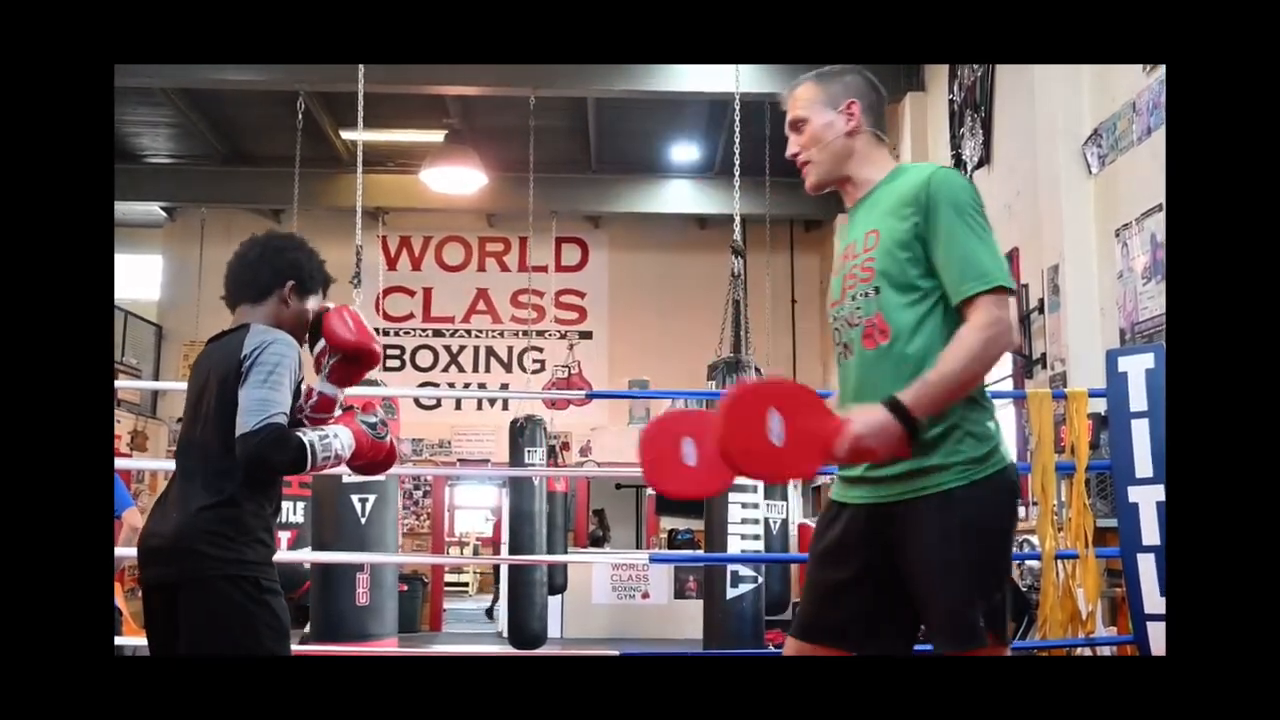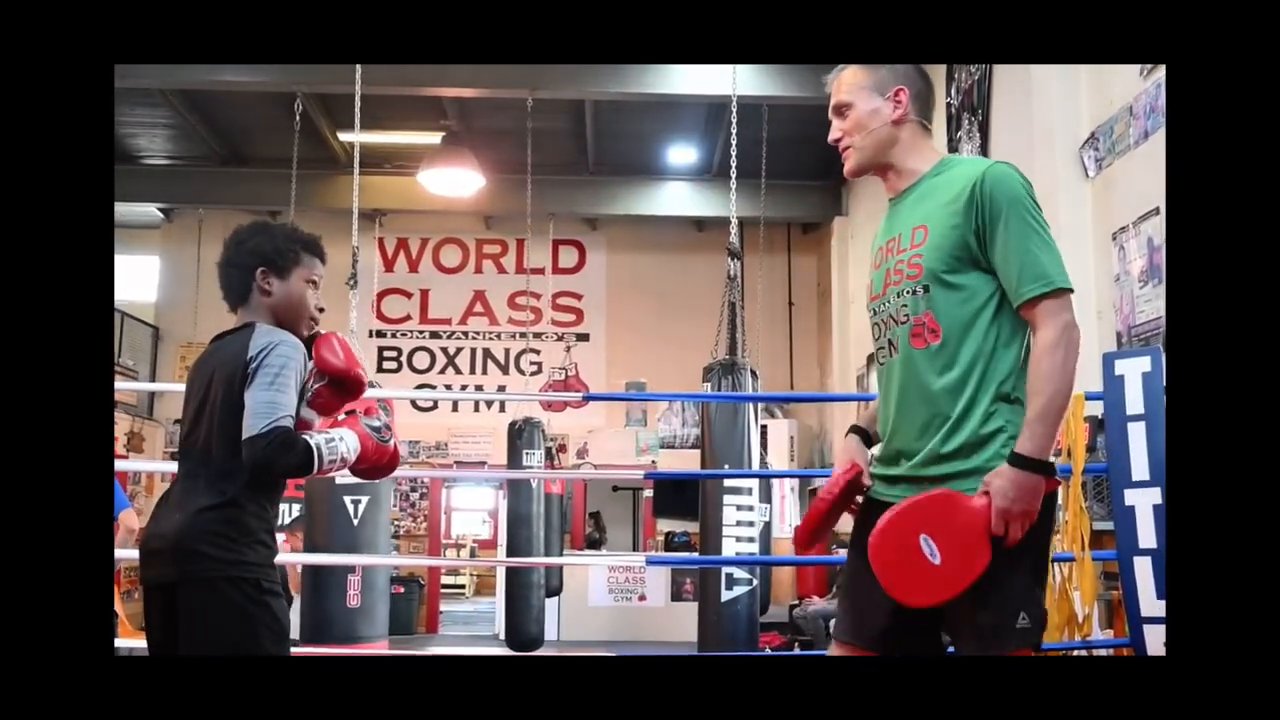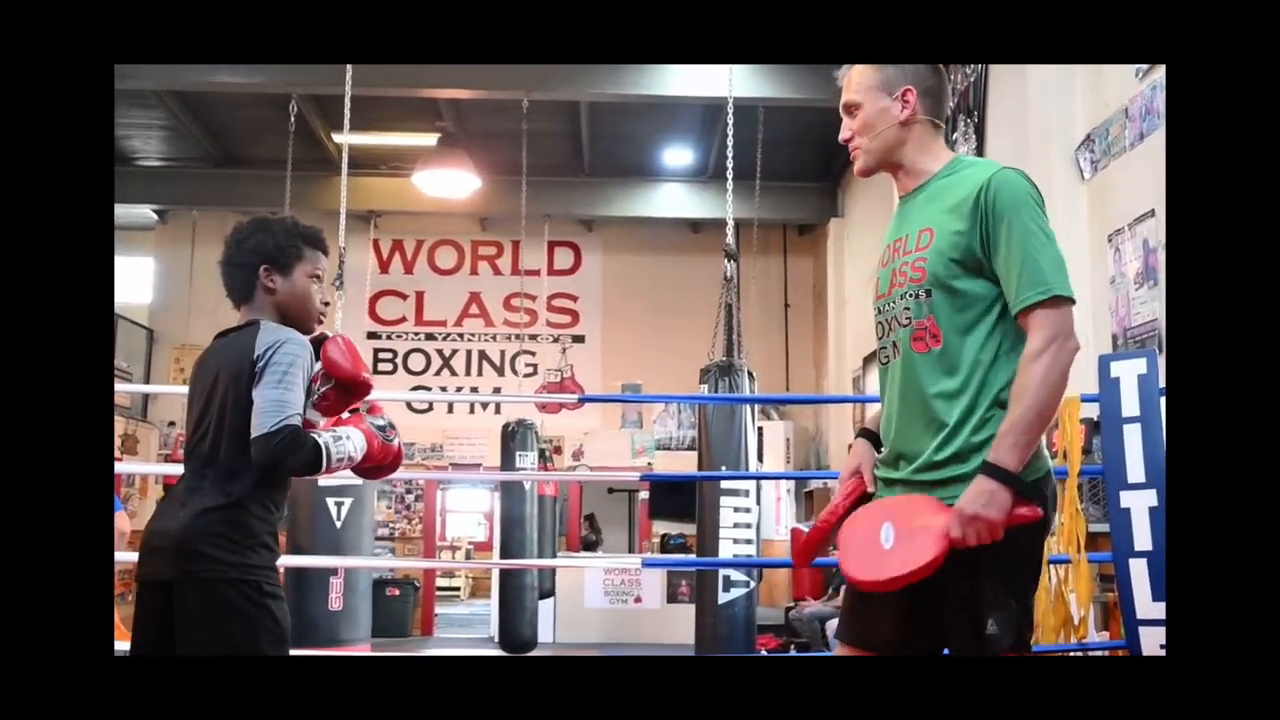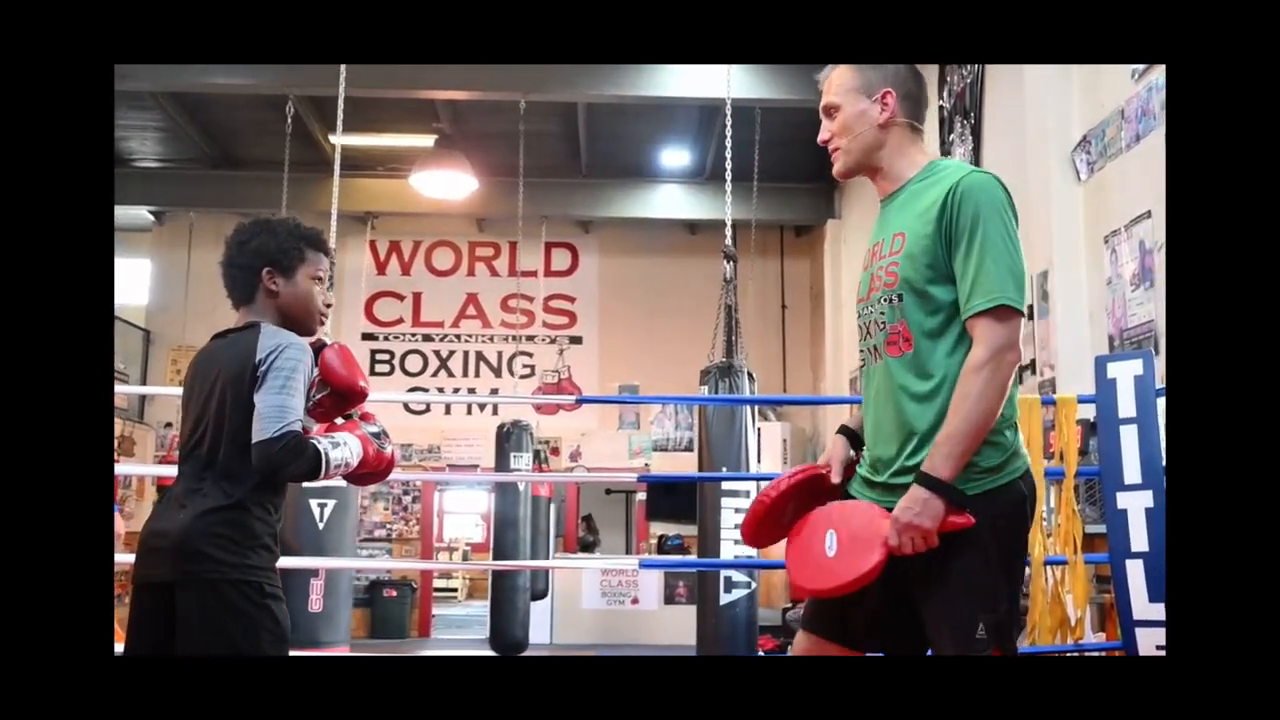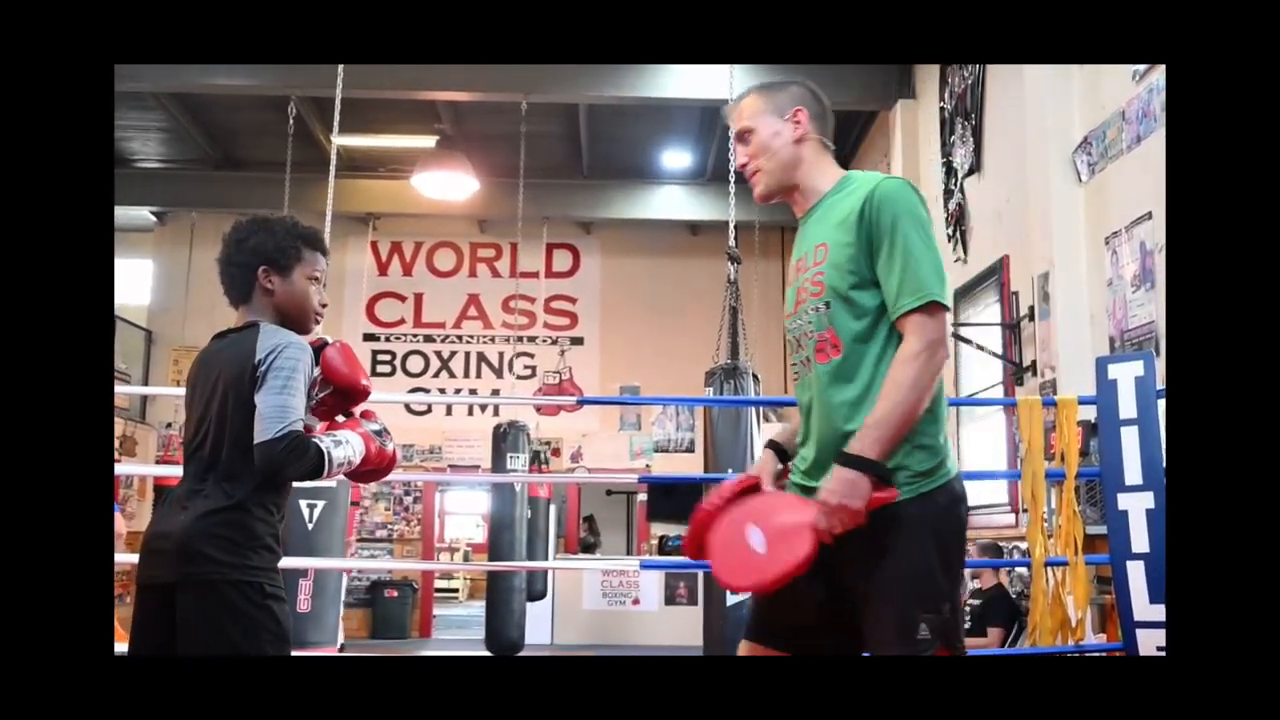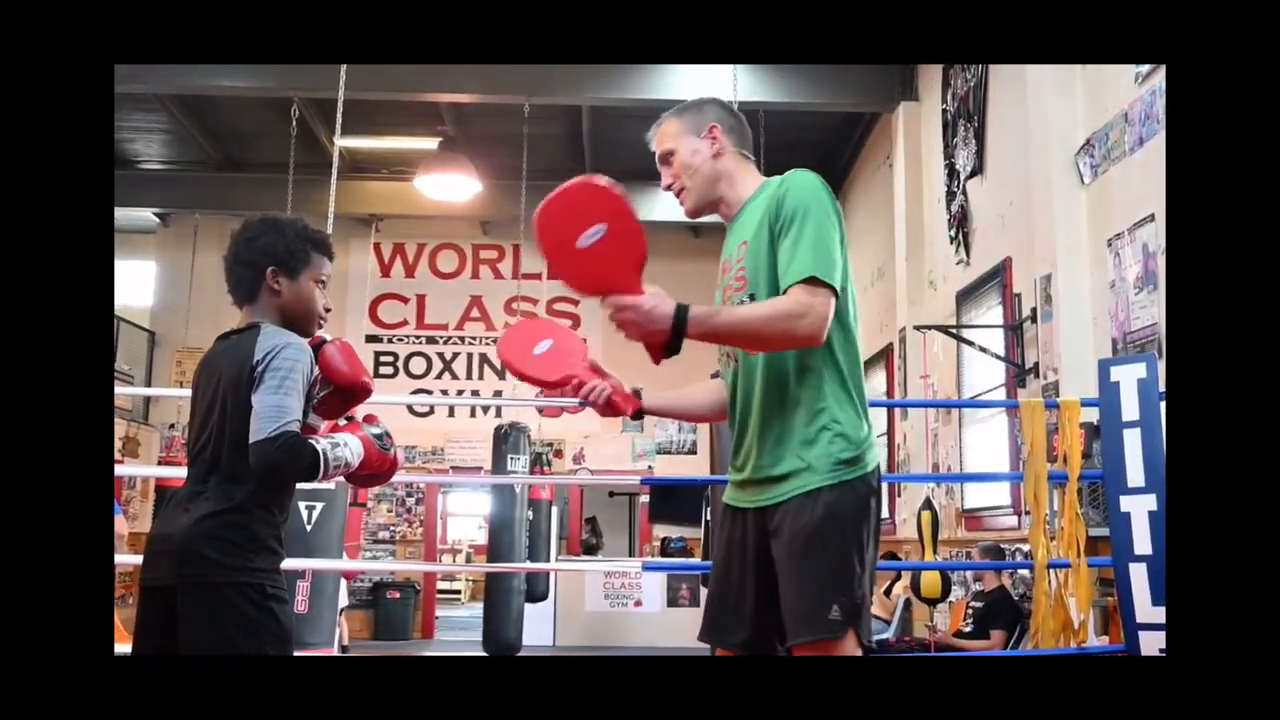
dt=0.4s
person 1, frame 1
left shoulder: (933, 188)
right shoulder: (854, 230)
left elbow: (994, 324)
left wrist: (899, 415)
left hip: (951, 482)
right hip: (862, 492)
left knee: (971, 648)
right knee: (809, 649)
person 1, frame 2
left shoulder: (985, 184)
right shoulder: (890, 223)
left elbow: (1057, 327)
left wrist: (1028, 460)
right wrist: (861, 433)
left hip: (985, 490)
right hip: (892, 492)
left knee: (999, 649)
right knee: (853, 650)
person 1, frame 3
left shoulder: (992, 188)
right shoulder: (903, 220)
left elbow: (1054, 336)
left wrist: (999, 472)
right wrist: (870, 436)
left hip: (981, 495)
right hip: (895, 493)
right knee: (859, 647)
person 1, frame 4
left shoulder: (966, 192)
right shoulder: (888, 220)
left elbow: (997, 348)
left wrist: (934, 482)
right wrist: (852, 434)
left hip: (967, 493)
right hip: (876, 492)
right knee: (816, 647)
person 1, frame 5
left shoulder: (881, 198)
right shoulder: (808, 237)
left elbow: (927, 342)
left wrist: (859, 463)
right wrist: (779, 451)
left hip: (899, 497)
right hip: (814, 498)
right knee: (762, 648)
person 1, frame 6
left shoulder: (795, 192)
right shoulder: (737, 239)
left elbow: (808, 317)
left wrist: (678, 323)
right wrist: (633, 401)
left hip: (821, 477)
right hip: (750, 490)
left knee: (825, 647)
right knee: (734, 648)
person 2, frame 1
left shoulder: (213, 354)
right shoulder: (273, 344)
right elbow: (263, 448)
left wrist: (332, 382)
right wrist: (348, 437)
left hip: (166, 544)
right hip: (224, 554)
person 2, frame 2
left shoulder: (212, 356)
right shoulder: (278, 346)
right elbow: (269, 450)
left wrist: (314, 408)
right wrist: (351, 440)
left hip: (168, 544)
right hip: (225, 553)
person 2, frame 3
left shoulder: (215, 353)
right shoulder: (284, 343)
right elbow: (276, 449)
left wrist: (316, 409)
right wrist: (358, 439)
left hip: (168, 543)
right hip: (227, 553)
person 2, frame 4
left shoulder: (209, 355)
right shoulder: (284, 347)
right elbow: (275, 454)
left wrist: (308, 412)
right wrist: (352, 445)
left hip: (164, 544)
right hip: (227, 554)
person 2, frame 5
left shoulder: (211, 354)
right shoulder: (284, 347)
right elbow: (278, 455)
left wrist: (309, 410)
right wrist: (354, 443)
left hip: (167, 546)
right hip: (229, 555)
person 2, frame 6
left shoulder: (218, 354)
right shoulder: (285, 348)
right elbow: (274, 454)
left wrist: (316, 411)
right wrist: (353, 446)
left hip: (172, 546)
right hip: (231, 556)
